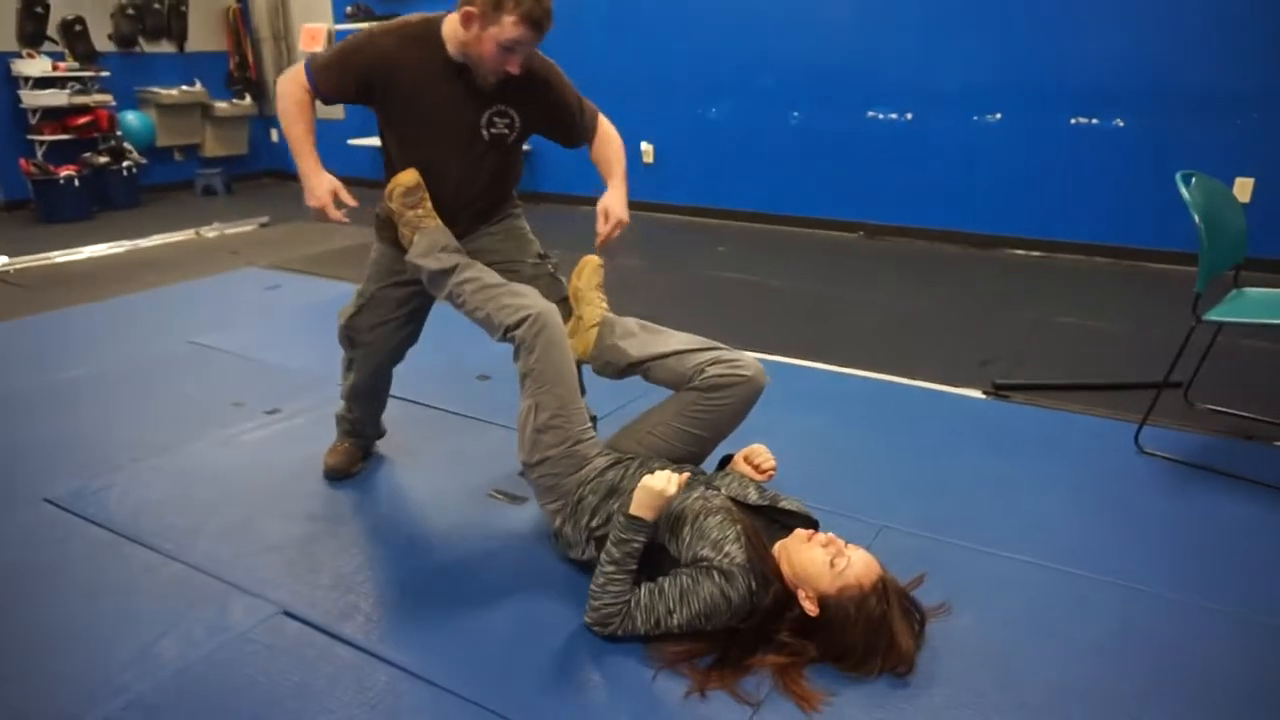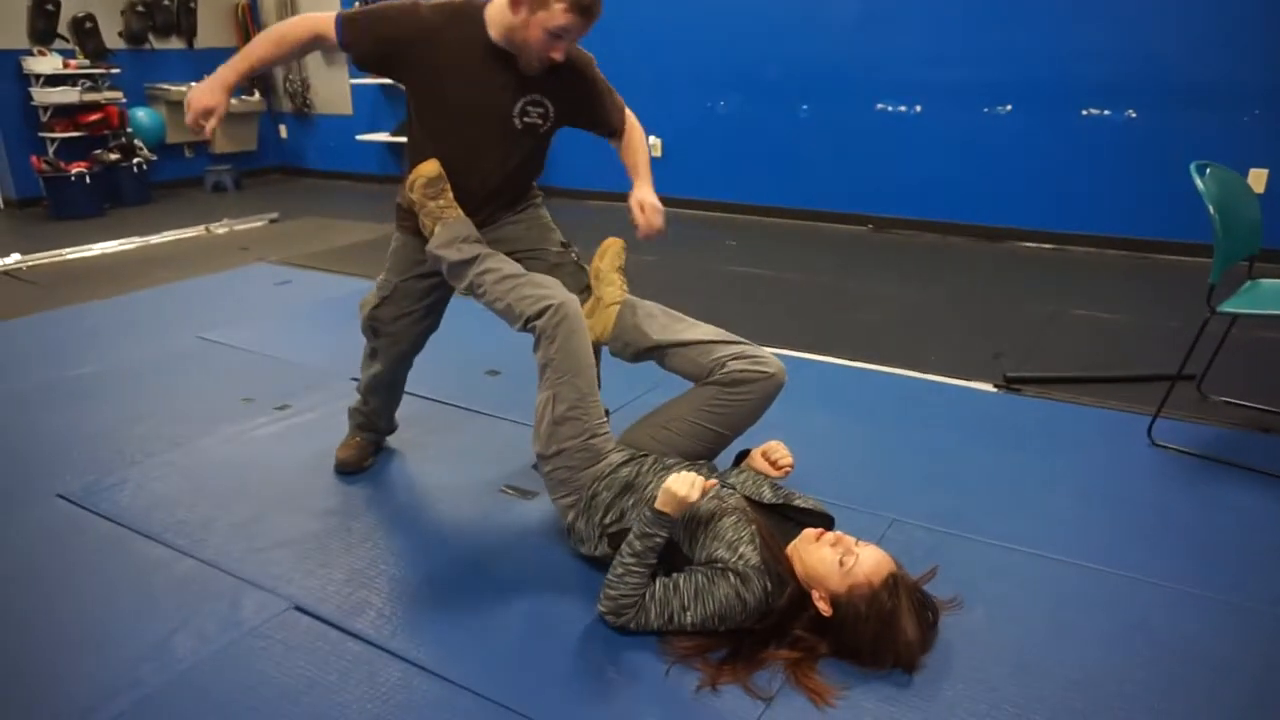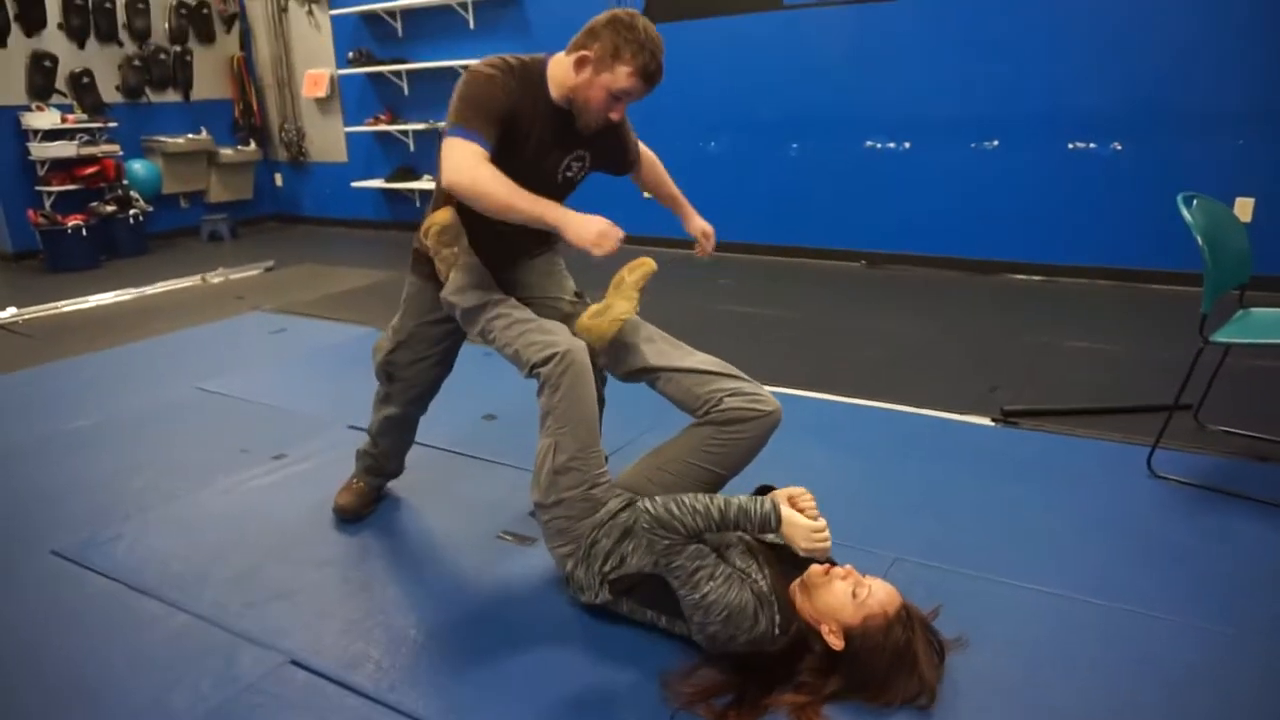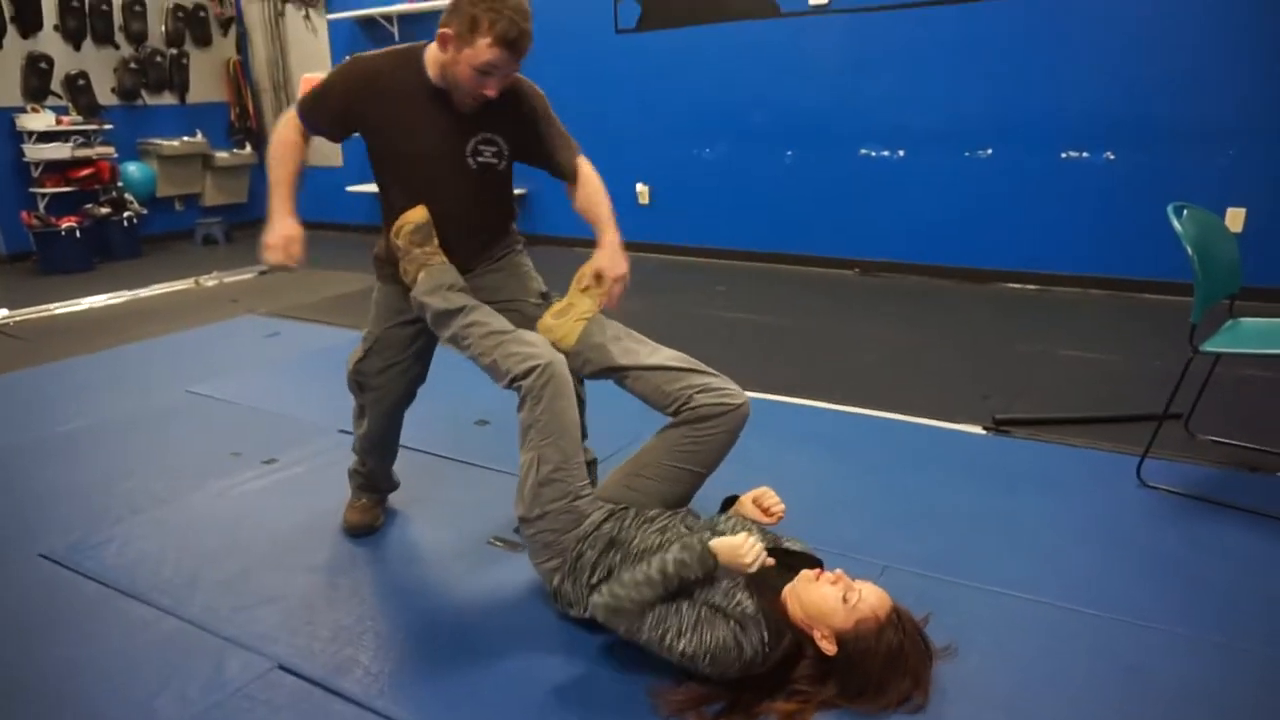
dt=0.4s
person 1, frame 1
left shoulder: (732, 588)
right shoulder: (791, 525)
left elbow: (607, 615)
left wrist: (639, 516)
right wrist: (736, 466)
left hip: (585, 498)
right hip: (628, 468)
left knee: (537, 319)
right knee: (738, 375)
left ankle: (429, 243)
right ankle: (595, 332)
person 1, frame 2
left shoulder: (743, 591)
right shoulder: (803, 519)
left elbow: (618, 606)
left wrist: (664, 511)
right wrist: (753, 463)
left hip: (594, 492)
right hip: (639, 464)
left knee: (556, 309)
right knee: (758, 372)
left ankle: (450, 233)
right ankle: (615, 315)
person 1, frame 3
left shoulder: (746, 617)
right shoulder: (801, 568)
left elbow: (657, 519)
left wrist: (770, 513)
right wrist: (774, 506)
left hip: (590, 542)
right hip: (625, 509)
left knee: (562, 353)
right knee: (753, 408)
left ankle: (465, 281)
right ankle: (617, 333)
person 1, frame 4
left shoulder: (745, 644)
right shoulder: (798, 574)
left elbow: (612, 603)
left wrist: (705, 548)
right wrist: (737, 512)
left hip: (578, 556)
right hip: (617, 523)
left knee: (542, 368)
right knee: (722, 402)
left ankle: (435, 277)
right ankle: (577, 328)
person 2, frame 1
left shoulder: (535, 76)
right shoulder: (393, 48)
left elbow: (598, 131)
right elbow: (295, 86)
left wrist: (616, 189)
right wrist: (312, 172)
left hip: (491, 224)
right knee: (368, 341)
right ankle: (356, 434)
person 2, frame 2
left shoulder: (572, 69)
left elbow: (624, 124)
left wrist: (642, 185)
right wrist: (223, 82)
left hip: (515, 215)
right knee: (391, 334)
right ankle: (368, 429)
person 2, frame 3
left shoulder: (607, 122)
right shoulder: (494, 83)
left elbow: (635, 158)
right elbow: (459, 173)
left wrist: (686, 213)
right wrist: (563, 219)
left hip: (527, 257)
right knee: (407, 380)
right ankle: (373, 471)
person 2, frame 4
left shoulder: (520, 101)
right shoulder: (375, 78)
left elbow: (575, 169)
right elbow: (294, 123)
left wrist: (608, 240)
right wrist: (283, 213)
left hip: (493, 261)
right hip: (410, 266)
right knee: (380, 389)
right ankle: (370, 486)
